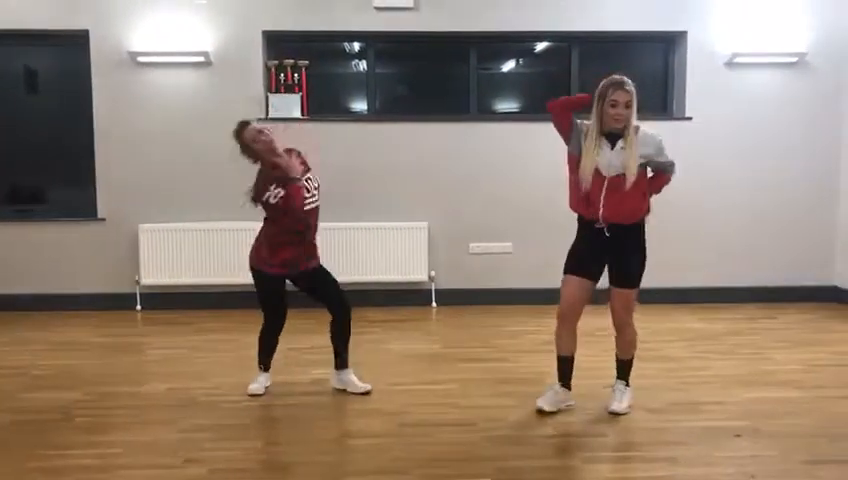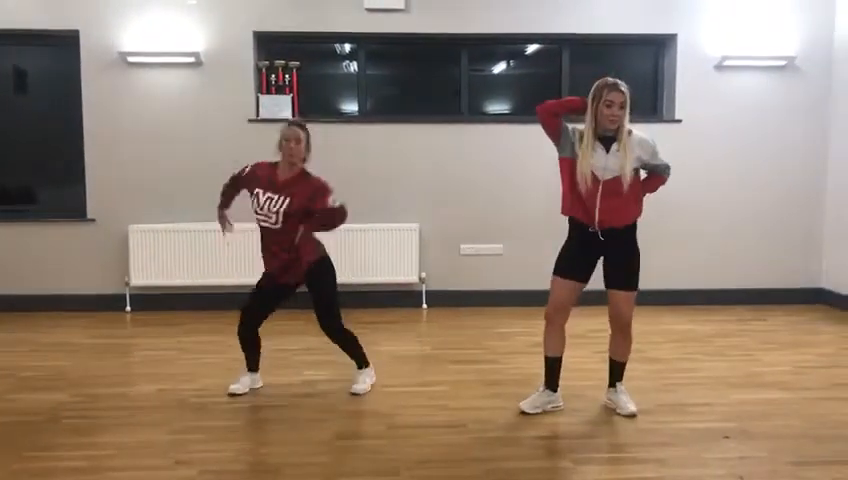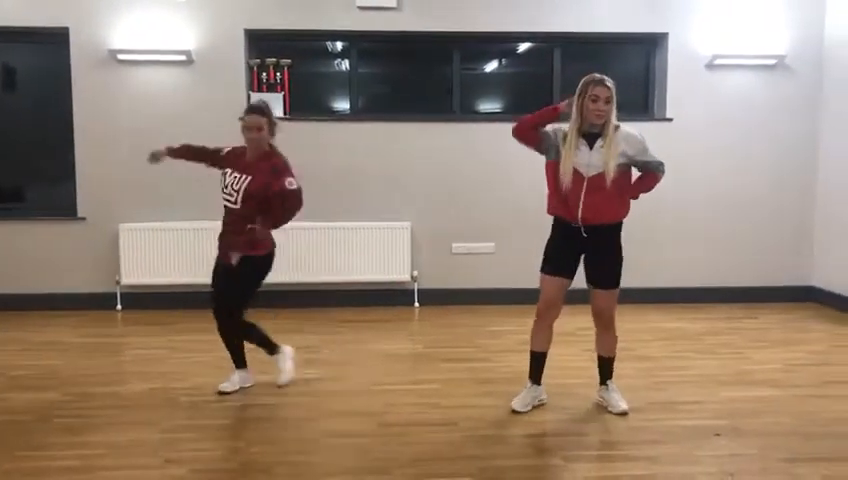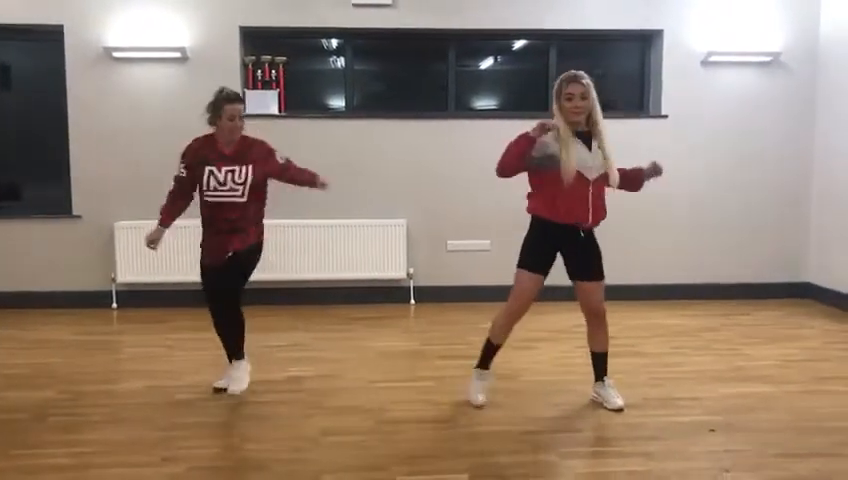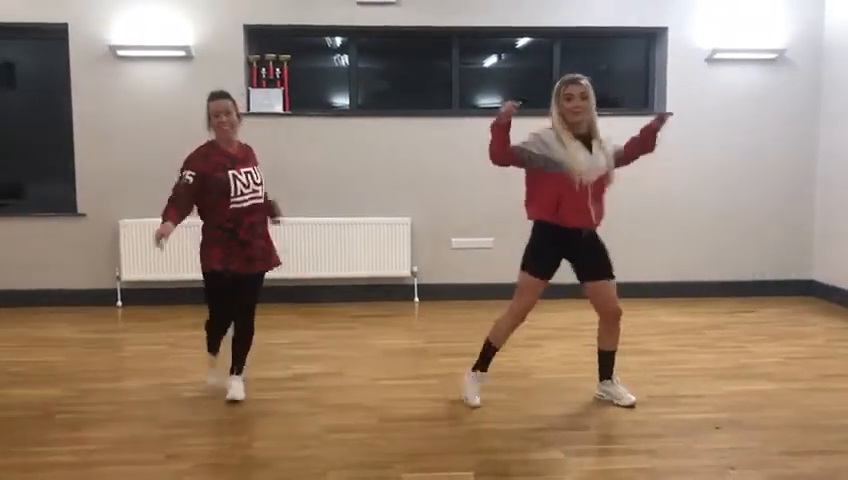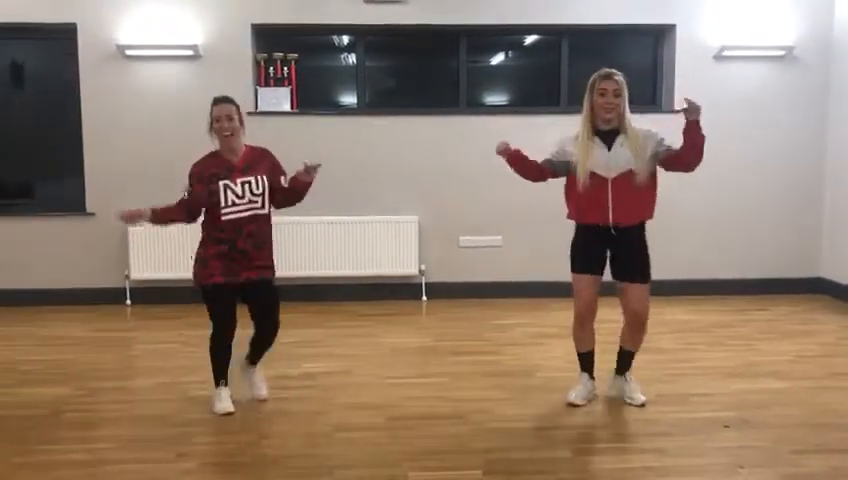
dt=0.4s
person 1, frame 1
left shoulder: (646, 141)
right shoulder: (581, 136)
left elbow: (666, 171)
right elbow: (555, 106)
left wrist: (643, 195)
right wrist: (593, 98)
left hip: (628, 236)
right hip: (589, 234)
left knee: (622, 319)
right knee: (566, 313)
left ankle: (622, 385)
right ankle: (562, 388)
person 1, frame 2
left shoulder: (638, 145)
right shoulder: (573, 140)
left elbow: (662, 172)
right elbow: (545, 110)
left wrist: (636, 195)
right wrist: (584, 104)
left hip: (622, 239)
right hip: (581, 235)
left knee: (622, 322)
right knee: (554, 315)
left ankle: (616, 389)
right ankle: (550, 391)
person 1, frame 3
left shoulder: (626, 140)
right shoulder: (560, 140)
left elbow: (656, 170)
right elbow: (521, 131)
left wrist: (629, 195)
right wrist: (558, 111)
left hip: (605, 235)
right hip: (565, 232)
left knee: (604, 317)
right knee: (545, 311)
left ankle: (606, 387)
right ankle: (535, 387)
person 1, frame 4
left shoulder: (599, 140)
right shoulder: (549, 141)
left elbow: (611, 177)
right elbow: (504, 169)
left wrist: (642, 174)
right wrist: (531, 136)
left hip: (583, 235)
right hip: (546, 230)
left knee: (597, 313)
right knee: (516, 308)
left ankle: (602, 383)
right ankle: (481, 372)
person 1, frame 5
left shoulder: (600, 145)
right shoulder: (545, 141)
left elbow: (624, 155)
right elbow: (501, 156)
left wrist: (652, 130)
right wrist: (502, 124)
left hip: (587, 237)
right hip: (550, 235)
left knee: (612, 311)
right knee: (518, 310)
left ankle: (607, 382)
right ankle: (477, 373)
person 1, frame 6
left shoulder: (644, 140)
right shoulder: (574, 146)
left elbow: (686, 162)
right elbow: (540, 172)
left wrist: (693, 125)
right wrist: (513, 156)
left hip: (630, 236)
right hip: (589, 235)
left knee: (638, 315)
right knee: (583, 312)
left ankle: (623, 375)
right ankle: (586, 379)
person 2, frame 1
left shoulder: (295, 157)
right shoulder: (268, 177)
right elbow: (295, 212)
right wrist: (294, 177)
left hip: (303, 256)
right hip: (270, 261)
left knee: (341, 307)
right knee: (275, 321)
left ankle: (342, 373)
right ankle: (263, 373)
person 2, frame 2
left shoulder: (311, 186)
right shoulder: (258, 173)
left elbow: (336, 217)
right elbow: (235, 182)
left wrist: (306, 229)
right wrist: (222, 209)
left hip: (312, 264)
right hip: (277, 266)
left knee: (331, 326)
right knee: (247, 320)
left ankle: (365, 370)
right ankle: (252, 375)
person 2, frame 3
left shoulder: (277, 166)
right shoulder: (236, 155)
left elbow: (293, 201)
right elbow: (208, 155)
left wrist: (264, 227)
right wrist: (168, 151)
left hip: (255, 254)
right hip: (229, 249)
left knee: (230, 317)
right knee: (220, 314)
left ankle: (279, 352)
right ankle: (242, 372)
person 2, frame 4
left shoulder: (258, 149)
right shoulder: (197, 150)
left elbow: (286, 169)
right elbow: (182, 191)
left wrist: (314, 180)
right wrist: (162, 226)
left hip: (247, 241)
right hip: (213, 242)
left knee: (227, 301)
right knee: (217, 305)
left ankle: (239, 363)
right ankle: (236, 366)
person 2, frame 5
left shoulder: (248, 153)
right shoulder: (201, 159)
right elbow: (182, 196)
left wrist: (269, 208)
right wrist: (169, 222)
left hip: (257, 252)
right hip: (219, 254)
left knee: (245, 317)
right knee: (221, 315)
left ankle: (236, 376)
right ankle: (212, 357)
person 2, frame 6
left shoulder: (264, 160)
right shoulder: (204, 168)
left elbow: (285, 197)
right elbow: (188, 209)
left wrist: (302, 181)
right wrist: (148, 214)
left hip: (259, 264)
right hip: (217, 264)
left knee: (268, 326)
right knee: (224, 328)
left ankle: (251, 366)
right ankle: (221, 387)
